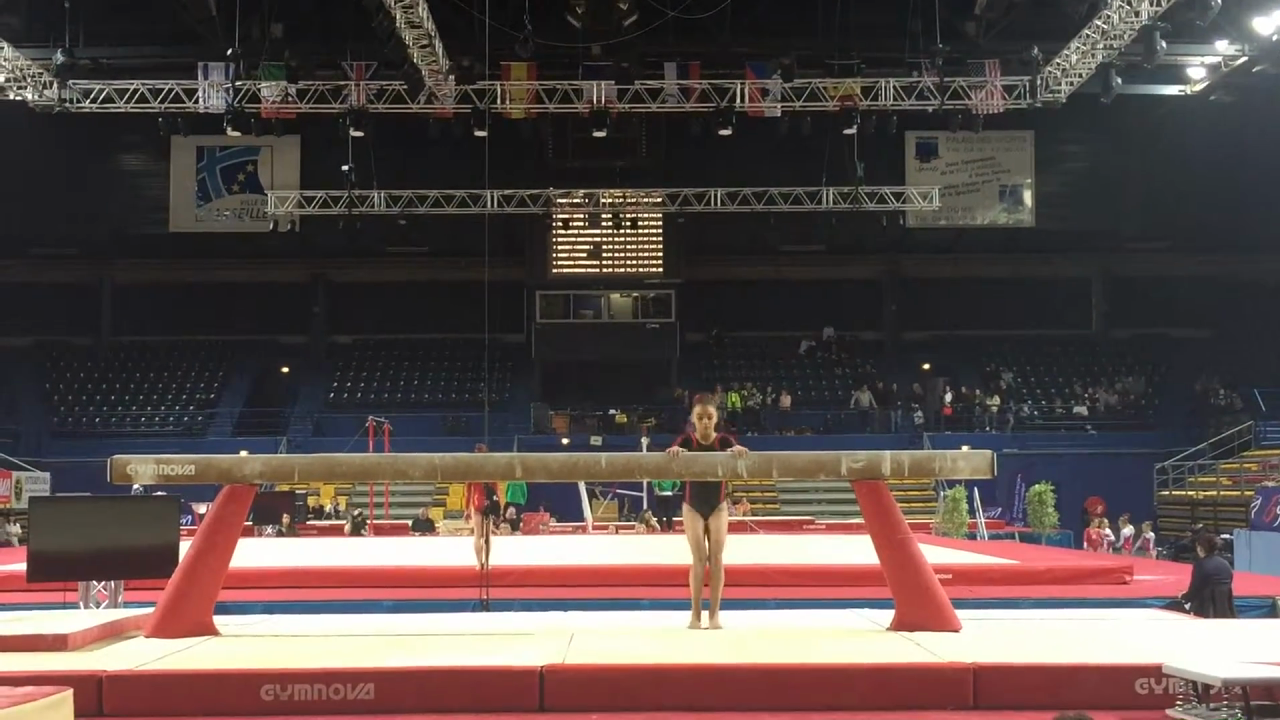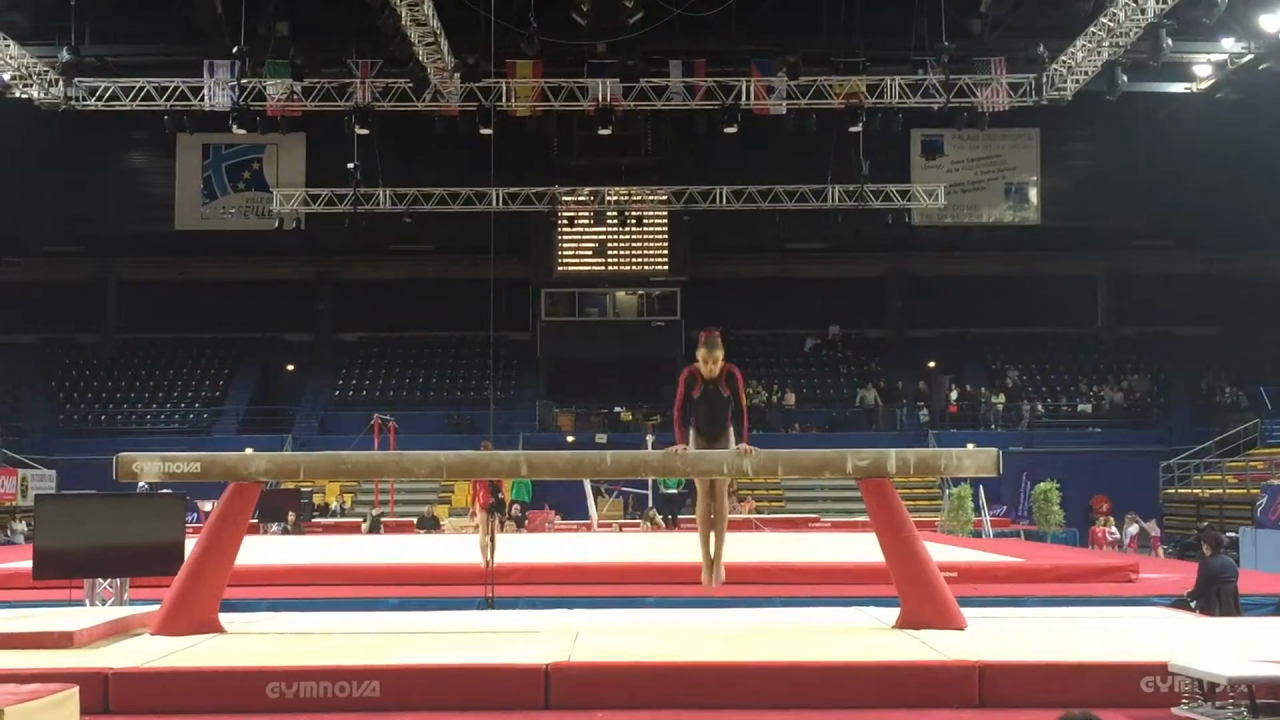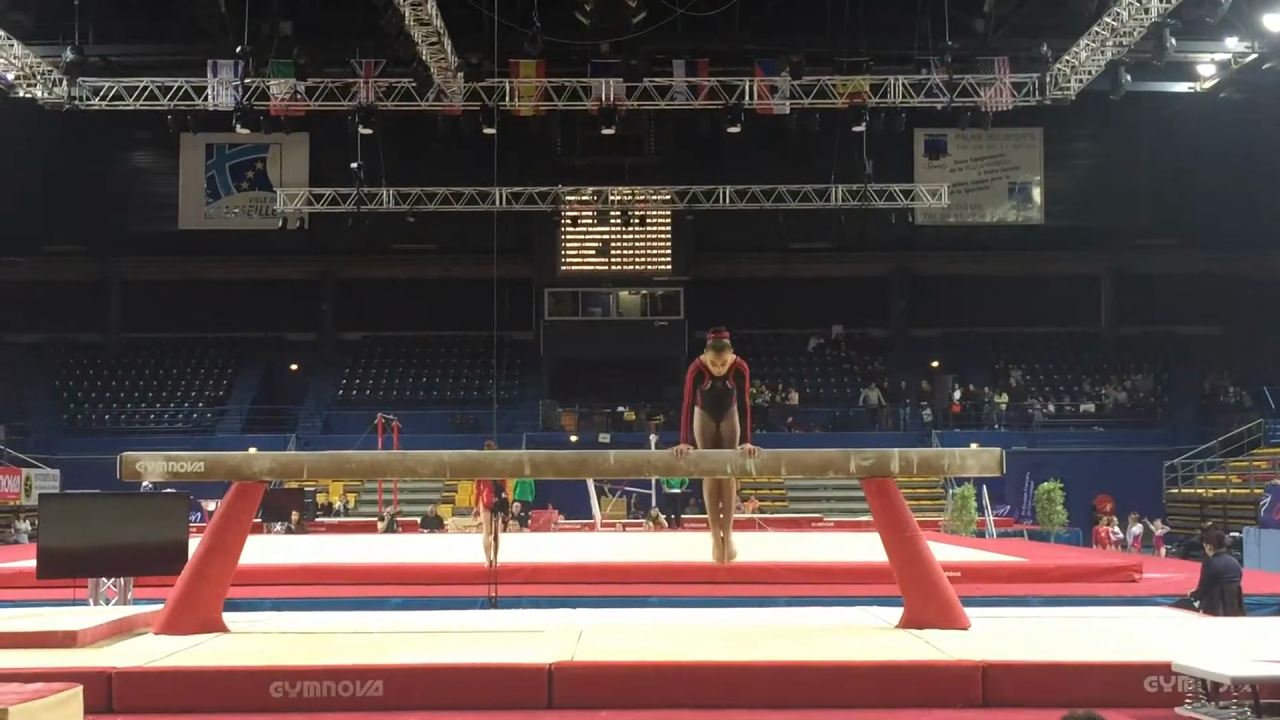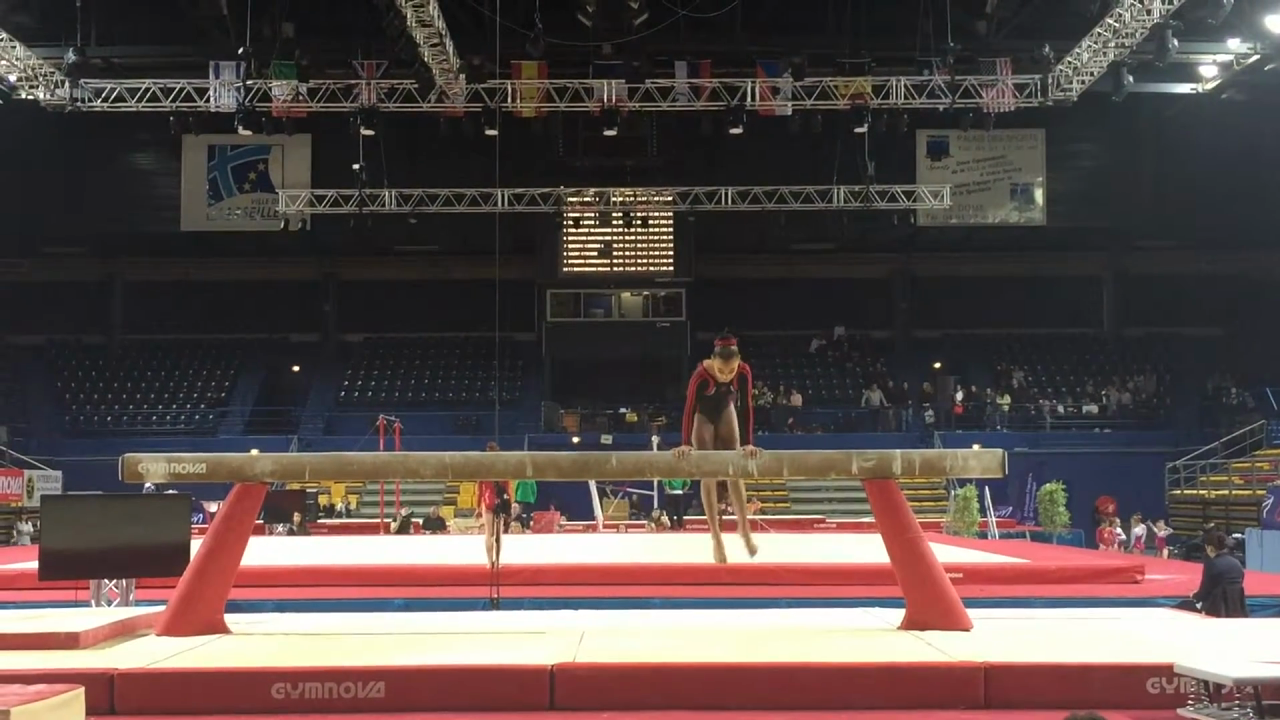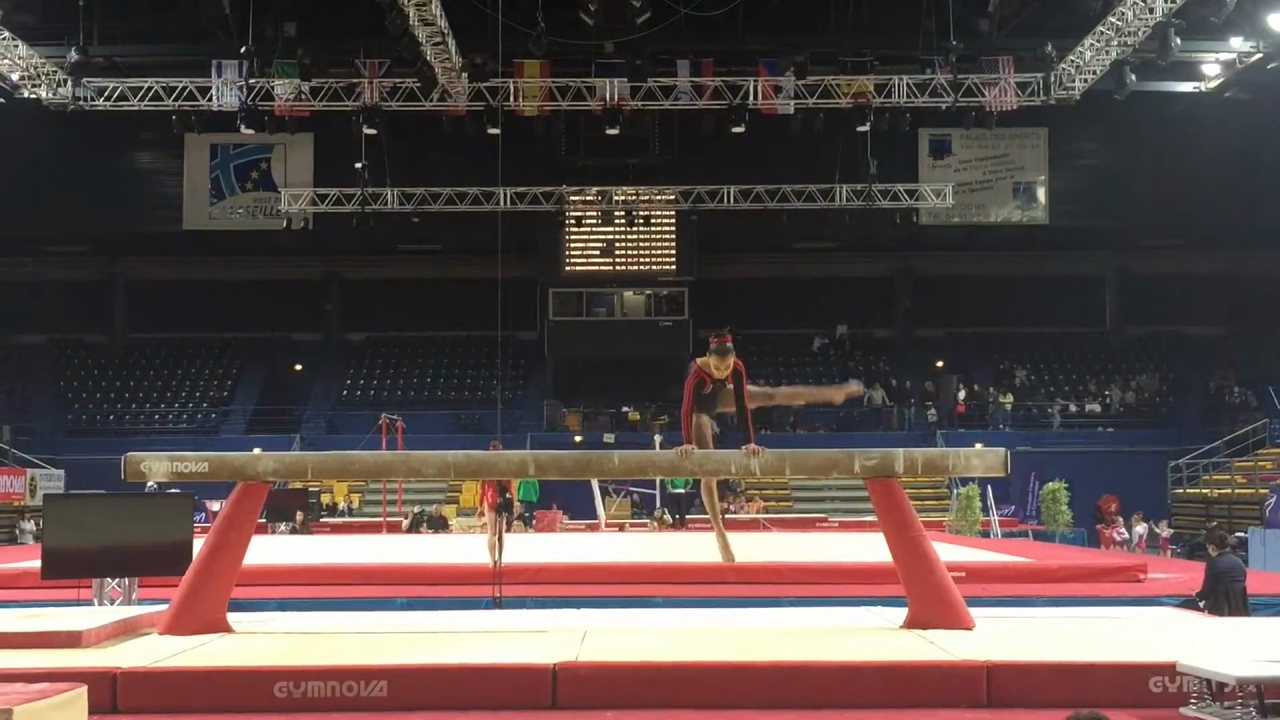
dt=0.4s
person 1, frame 1
left shoulder: (724, 441)
right shoulder: (687, 441)
left elbow: (737, 457)
right elbow: (674, 454)
left wrist: (738, 449)
right wrist: (674, 450)
left hip: (717, 508)
right hip: (693, 508)
left knee: (716, 558)
right knee: (699, 558)
left ankle: (714, 614)
right ankle: (696, 613)
person 1, frame 2
left shoulder: (732, 373)
right shoulder: (689, 374)
left elbow: (740, 410)
right elbow: (681, 410)
left wrist: (742, 441)
right wrist: (681, 440)
left hip: (724, 436)
right hip: (698, 438)
left knee: (720, 497)
right knee: (704, 498)
left ankle: (718, 559)
right ankle: (706, 559)
person 1, frame 3
left shoulder: (740, 368)
right shoulder: (696, 369)
left elbow: (743, 404)
right elbow: (688, 405)
left wrist: (746, 441)
right wrist: (685, 441)
left hip: (729, 413)
right hip: (704, 414)
left ankle: (727, 534)
right ankle: (715, 536)
person 1, frame 4
left shoulder: (744, 372)
right shoulder: (701, 374)
left elbow: (745, 408)
right elbow: (689, 409)
left wrist: (747, 443)
right wrist: (686, 443)
left hip: (725, 410)
right hip: (702, 415)
left ankle: (743, 526)
right ankle: (715, 536)
person 1, frame 5
left shoulder: (737, 368)
right shoulder: (696, 374)
left elbow: (741, 405)
right elbow: (687, 410)
left wrist: (749, 442)
right wrist: (687, 443)
left hip: (720, 397)
right hip: (699, 410)
left knee: (772, 396)
left ankle: (834, 393)
right ankle: (720, 533)
